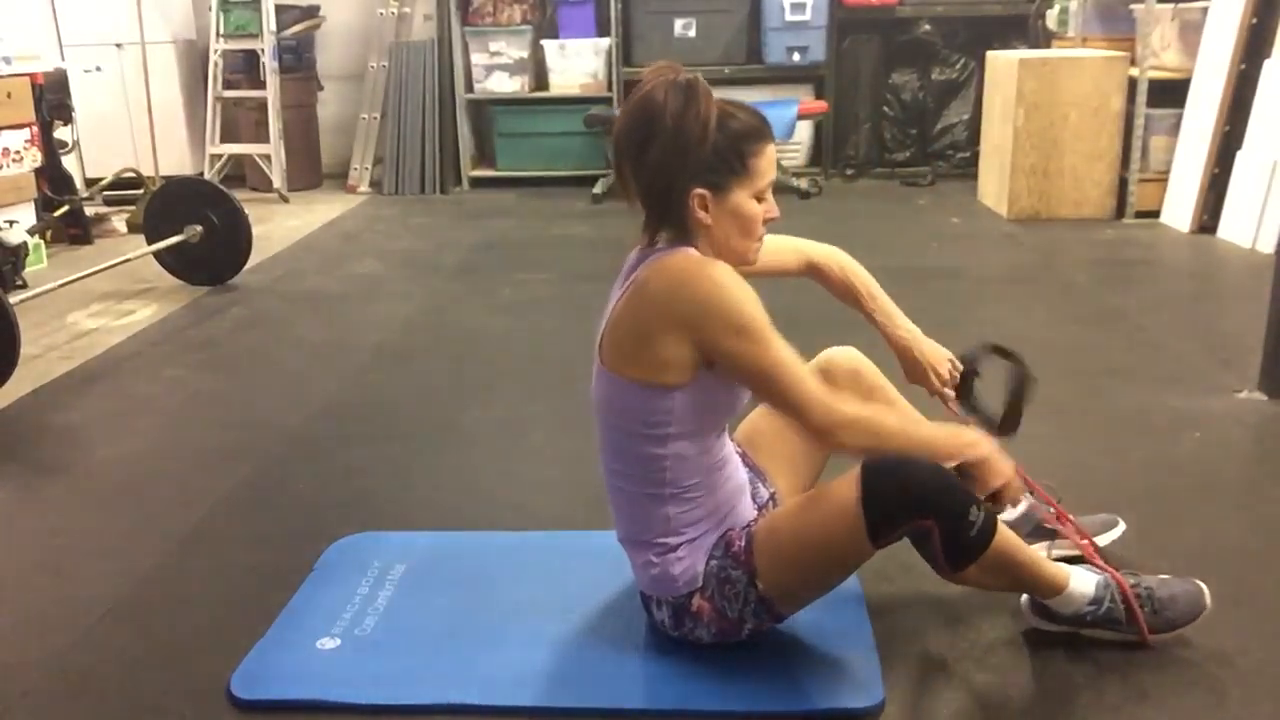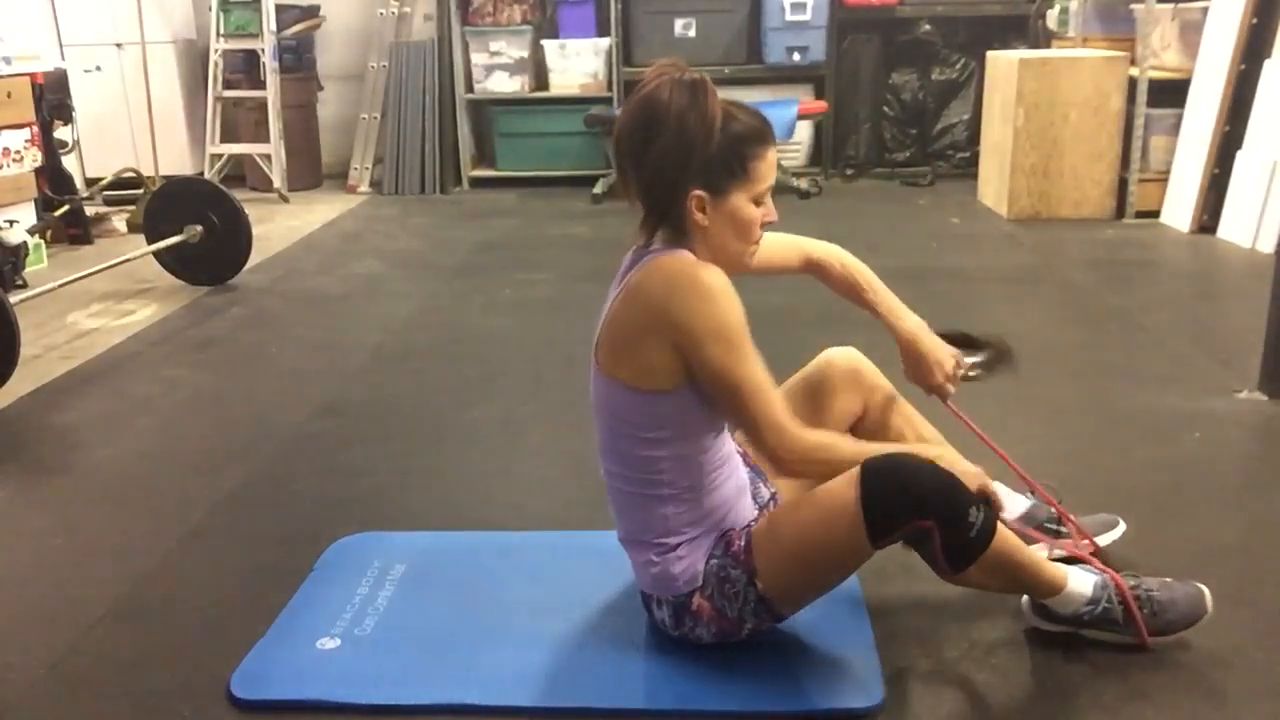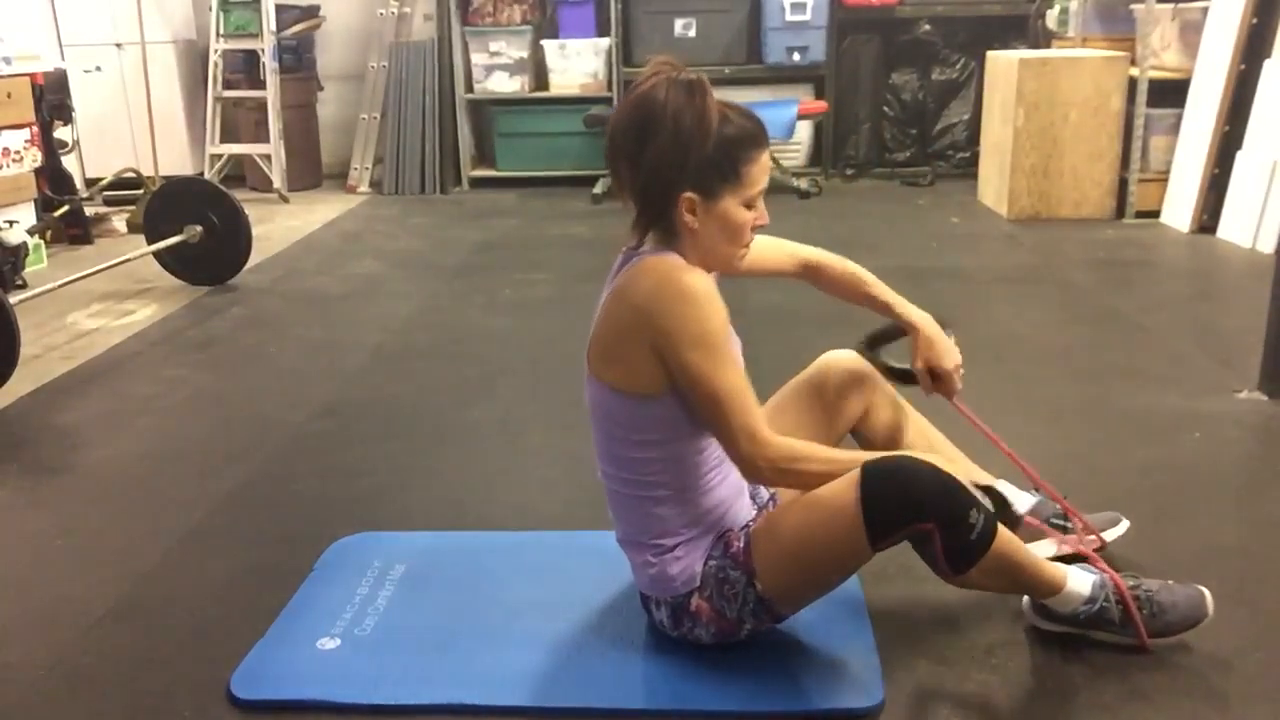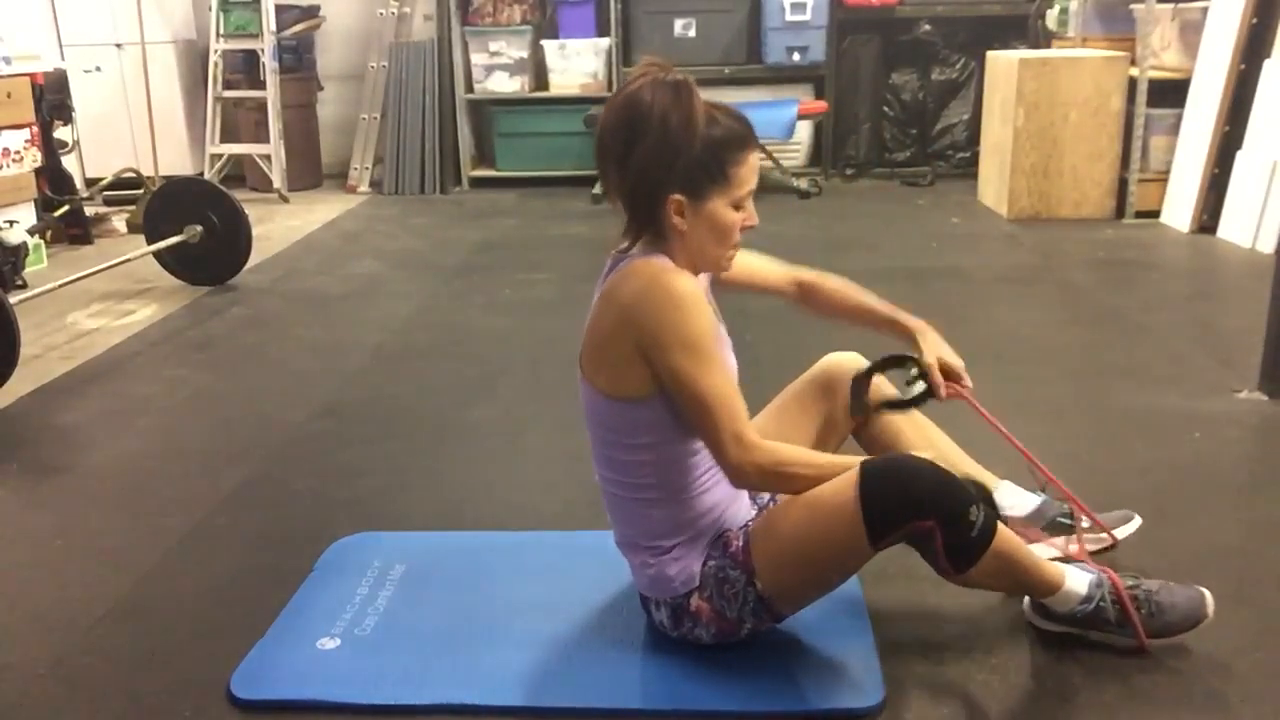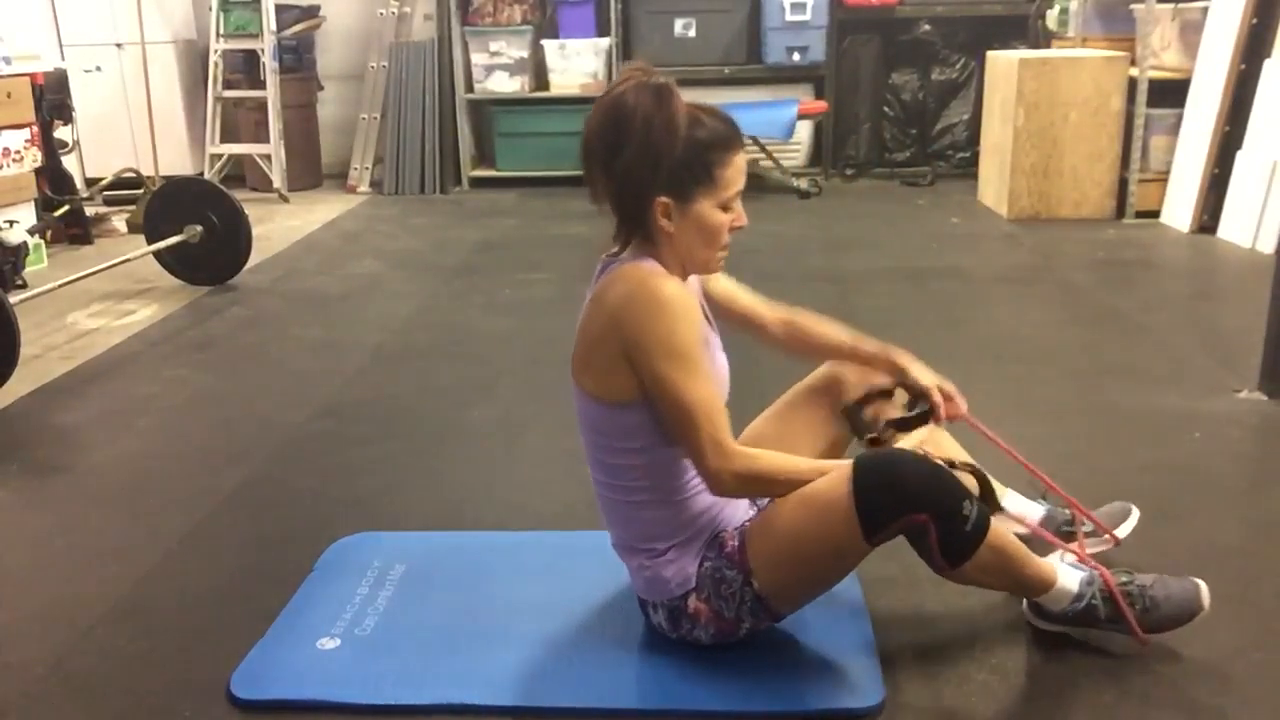
dt=0.1s
person 1, frame 1
left shoulder: (678, 253)
right shoulder: (695, 284)
left elbow: (822, 259)
right elbow: (831, 422)
left wrist: (907, 335)
right wrist: (969, 445)
left hip: (714, 516)
right hip: (701, 586)
left knee: (842, 368)
right knee: (912, 488)
left ankle: (1010, 520)
right ankle: (1072, 598)
person 1, frame 2
left shoulder: (675, 251)
right shoulder: (688, 286)
left elbow: (816, 256)
right elbow: (785, 447)
left wrist: (908, 325)
right wrist: (911, 459)
left hip: (718, 513)
right hip: (701, 584)
left knee: (845, 372)
right knee: (911, 487)
left ankle: (1013, 520)
right ankle: (1074, 599)
person 1, frame 3
left shoulder: (667, 254)
right shoulder: (674, 289)
left elbow: (811, 261)
right elbow: (762, 455)
left wrist: (916, 321)
right wrist: (907, 463)
left hip: (715, 519)
right hip: (701, 586)
left knee: (847, 375)
right knee: (910, 490)
left ankle: (1018, 518)
right ankle: (1074, 600)
person 1, frame 4
left shoulder: (664, 259)
right shoulder: (663, 291)
left elbow: (798, 284)
right elbow: (746, 458)
left wrist: (911, 328)
right wrist: (882, 469)
left hip: (714, 524)
right hip: (700, 587)
left knee: (848, 376)
right knee: (912, 490)
left ankle: (1019, 517)
right ankle: (1075, 598)
person 1, frame 5
left shoulder: (655, 264)
right shoulder: (650, 295)
left elbow: (778, 322)
right elbow: (725, 466)
left wrist: (897, 362)
right wrist: (875, 468)
left hip: (711, 527)
right hip: (697, 588)
left knee: (853, 382)
right knee: (904, 484)
left ankle: (1028, 524)
right ankle: (1067, 596)
